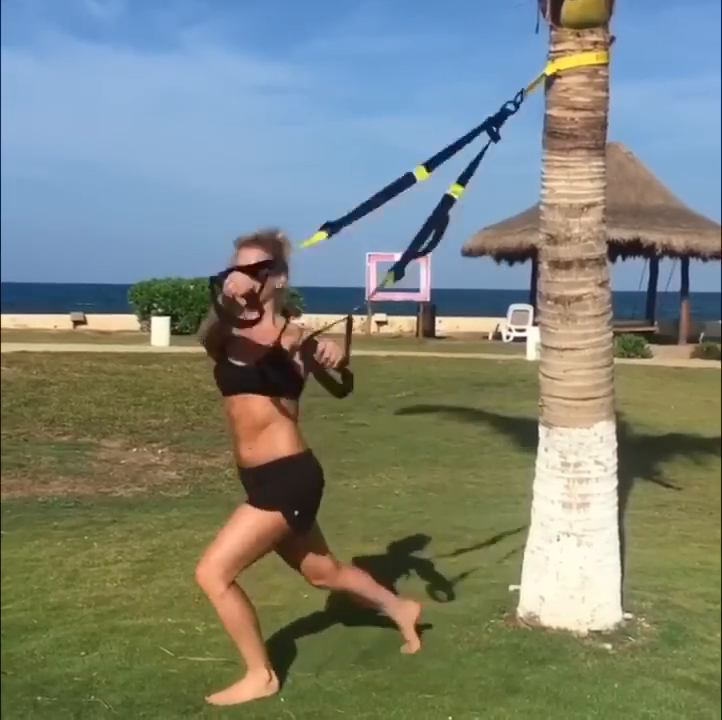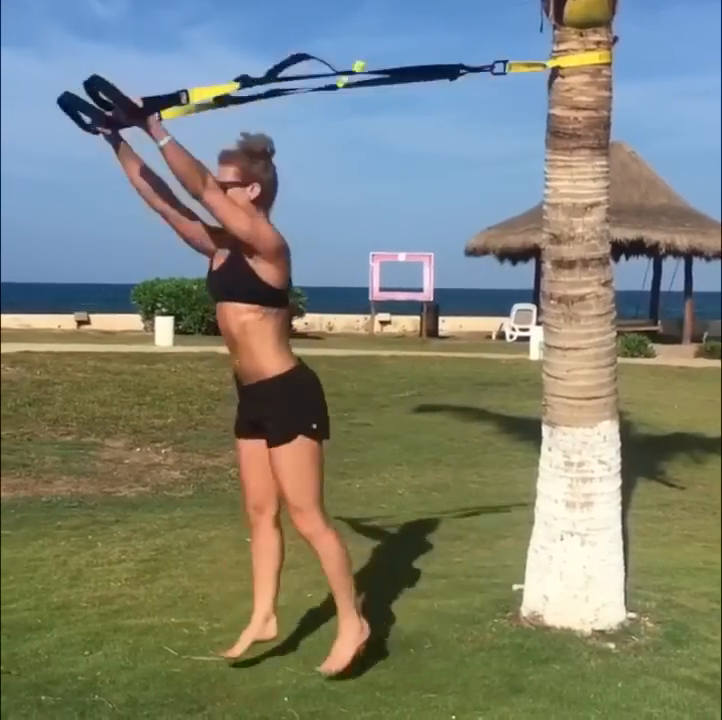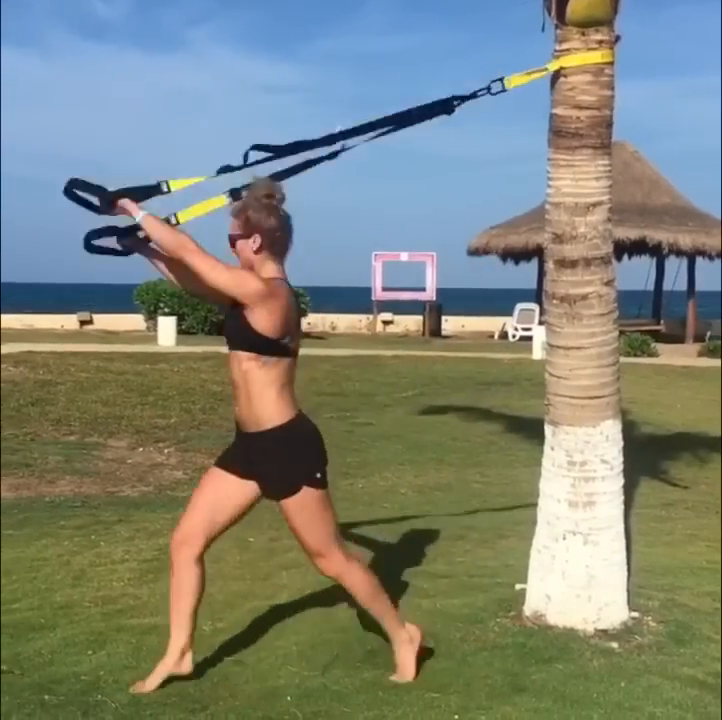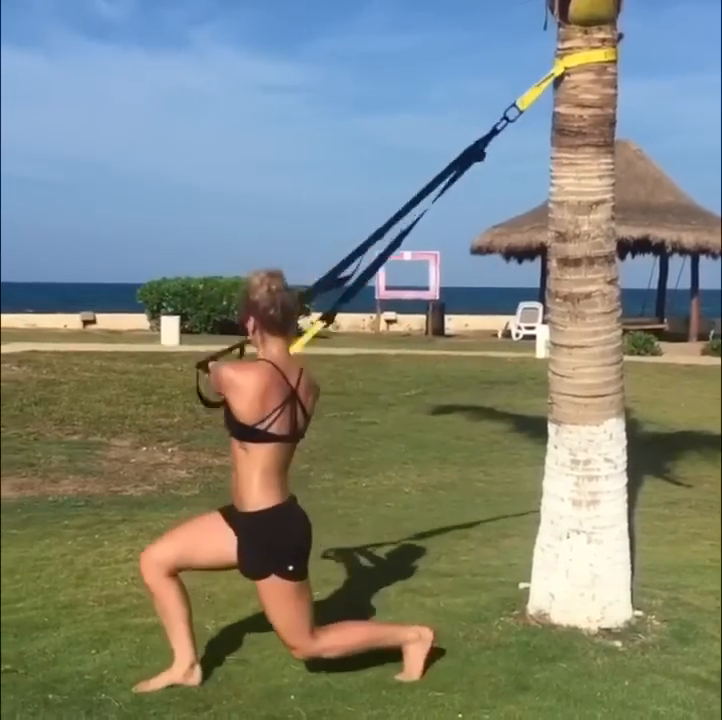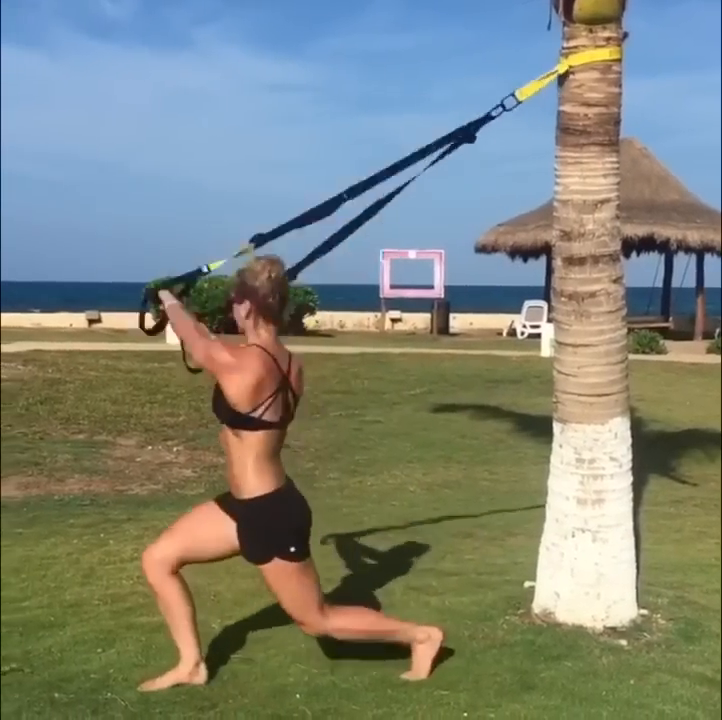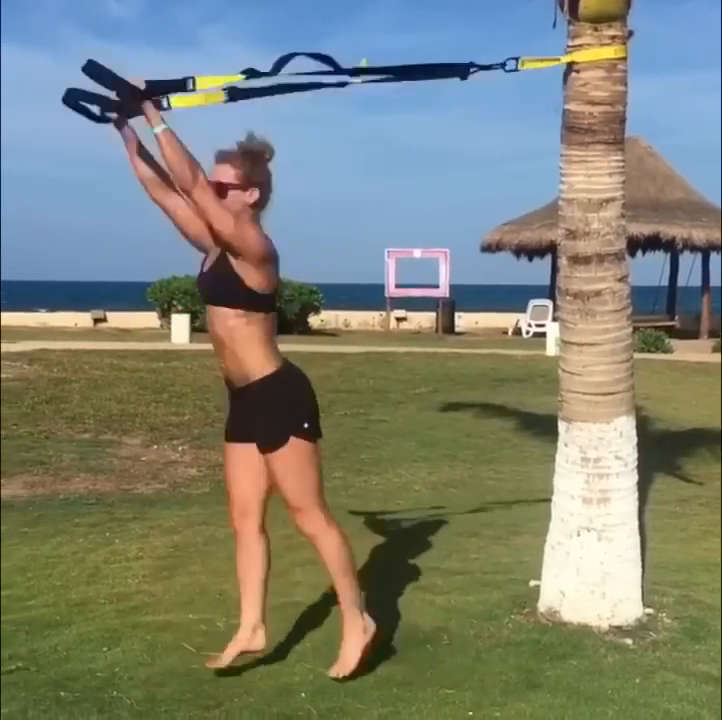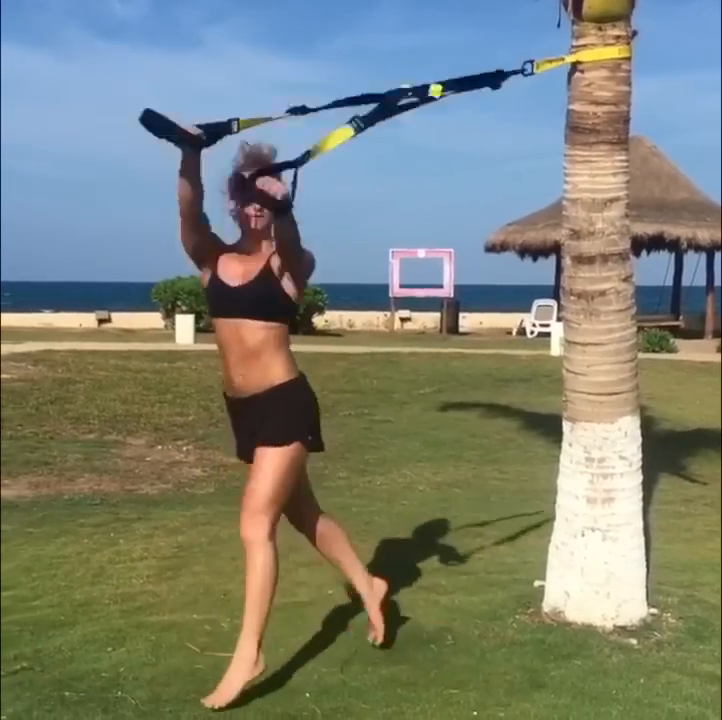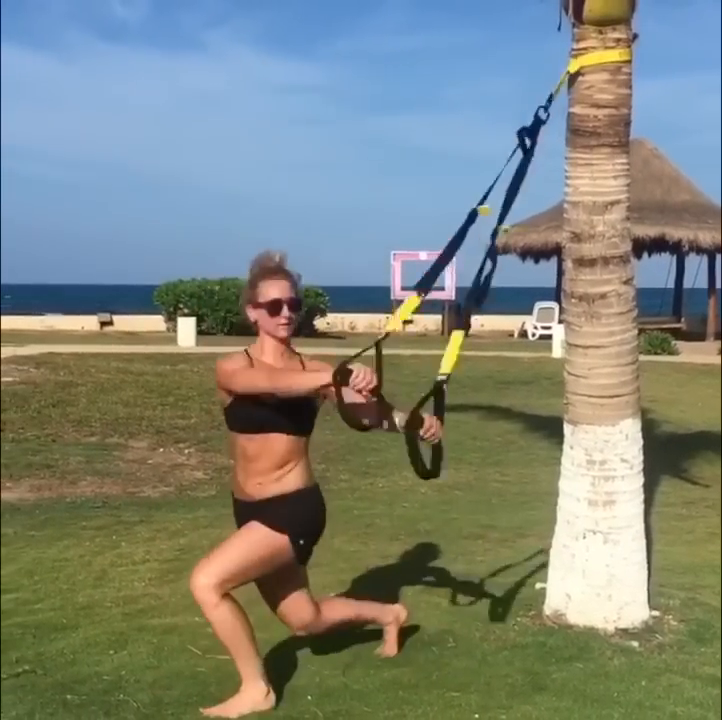
dt=0.2s
person 1, frame 1
left shoulder: (297, 335)
right shoulder: (219, 335)
left elbow: (331, 367)
right elbow: (211, 332)
left wrist: (327, 353)
right wrist: (229, 299)
left hip: (289, 477)
right hip: (257, 481)
left knee: (212, 572)
right knee: (324, 571)
left ankle: (260, 675)
right ankle: (402, 610)
person 1, frame 2
left shoulder: (267, 244)
right shoulder: (224, 248)
left elbow: (201, 189)
right elbow: (165, 201)
left wrist: (163, 137)
right wrist: (121, 147)
left hip: (289, 394)
right hip: (254, 398)
left knee: (306, 517)
right knee: (260, 513)
left ankle: (351, 623)
right ankle: (263, 619)
person 1, frame 3
left shoulder: (257, 289)
right shoulder: (274, 293)
left elbow: (185, 251)
right elbow: (194, 270)
left wrist: (137, 214)
right wrist: (144, 245)
left hip: (288, 447)
right hip: (250, 445)
left knee: (331, 559)
right knee: (186, 541)
left ankle: (402, 634)
right ankle: (178, 653)
person 1, frame 4
left shoulder: (242, 377)
right shoulder: (305, 383)
left elbow: (214, 370)
left wrist: (220, 366)
left hip: (269, 529)
right hip: (256, 517)
left knee: (305, 644)
right knee: (154, 562)
left ankle: (413, 637)
right ankle: (186, 664)
person 1, frame 5
left shoulder: (240, 363)
right shoulder: (285, 364)
left elbow: (193, 341)
left wrist: (170, 305)
right wrist: (180, 308)
left hip: (268, 512)
right hip: (252, 501)
left knee: (317, 620)
right knee: (156, 561)
left ankle: (421, 639)
right ankle: (191, 664)
person 1, frame 6
left shoulder: (251, 247)
right shoulder: (217, 244)
left elbow: (192, 185)
right elbow: (164, 192)
left wrist: (155, 118)
right wrist: (128, 133)
left hip: (280, 396)
right hip: (244, 401)
left knee: (308, 517)
right knee: (245, 521)
left ankle: (356, 620)
right ankle: (251, 628)
person 1, frame 7
left shoulder: (291, 263)
right shoulder: (213, 260)
left elbow: (292, 245)
right elbow: (190, 220)
left wrist: (274, 201)
right wrist: (188, 166)
left hip: (285, 407)
right hip: (242, 412)
left knee: (256, 526)
right knee: (303, 514)
left ankle: (249, 656)
right ankle: (368, 587)
person 1, frame 8
left shoulder: (314, 370)
right shoulder: (230, 368)
left elbow: (367, 411)
right elbow: (273, 386)
left wrist: (409, 420)
right wrist: (337, 379)
left hip: (294, 509)
right hip: (250, 512)
left knee: (205, 583)
right knee: (304, 618)
right ankle: (387, 615)
